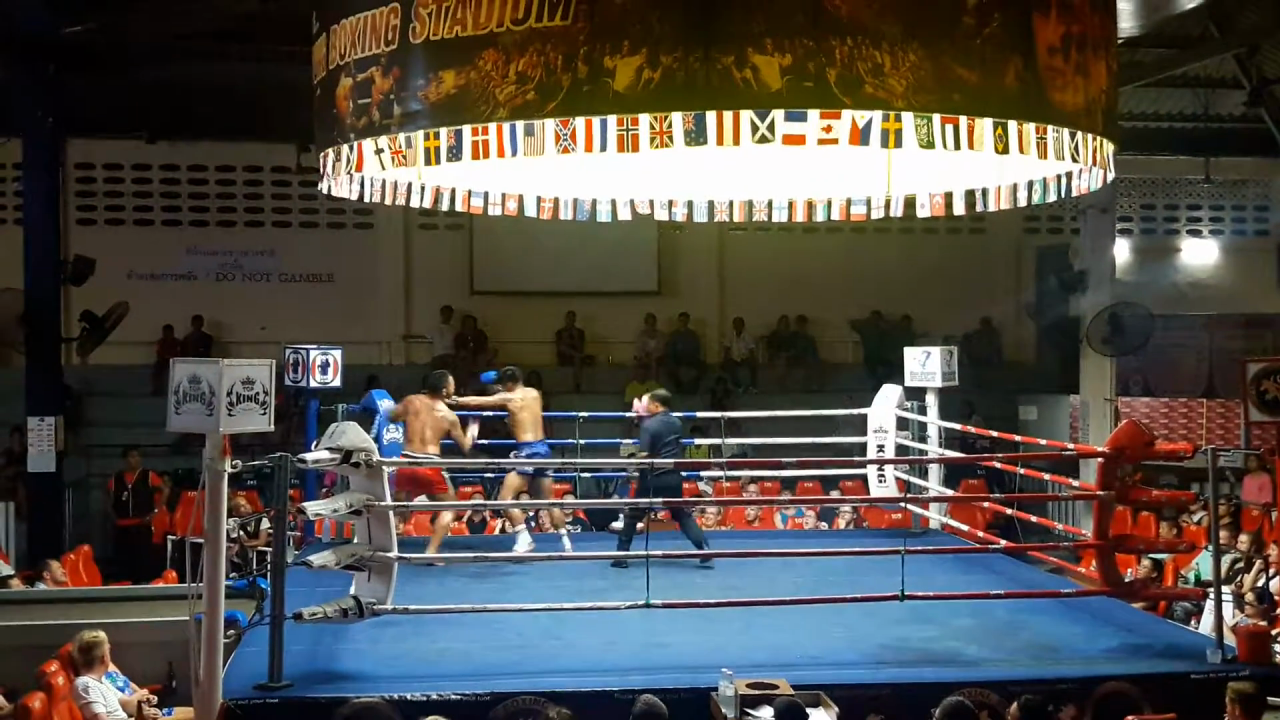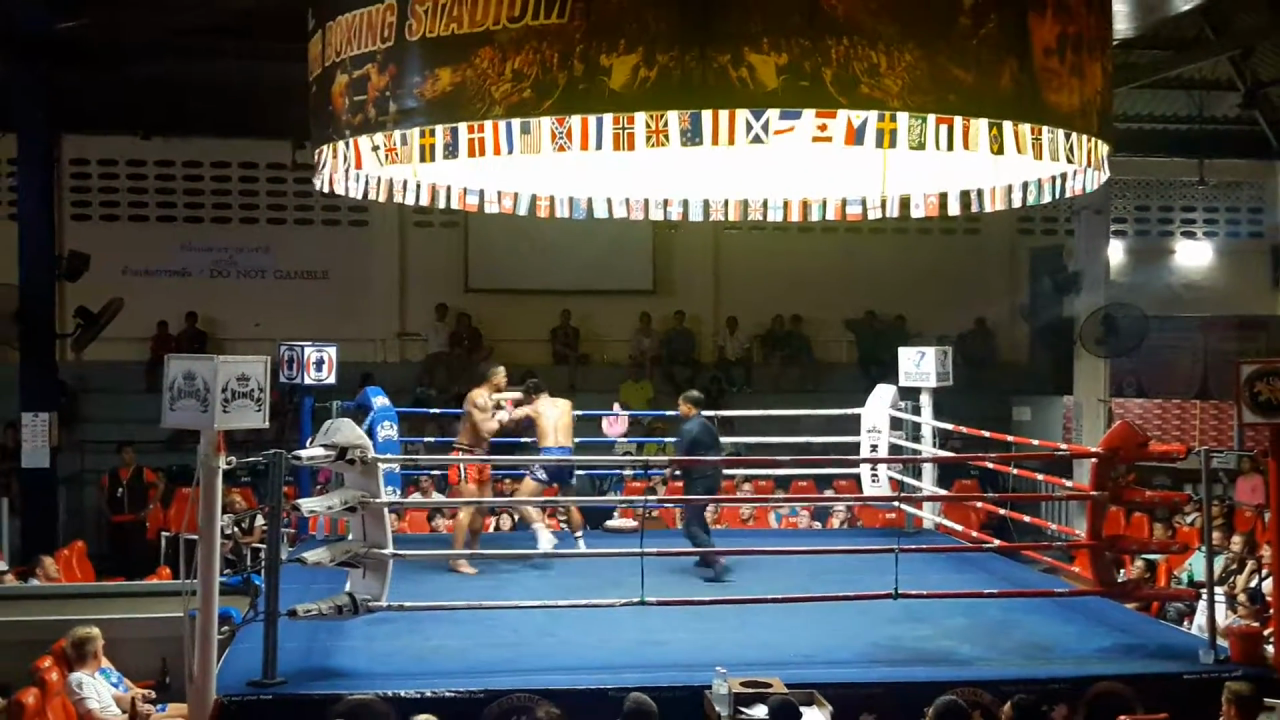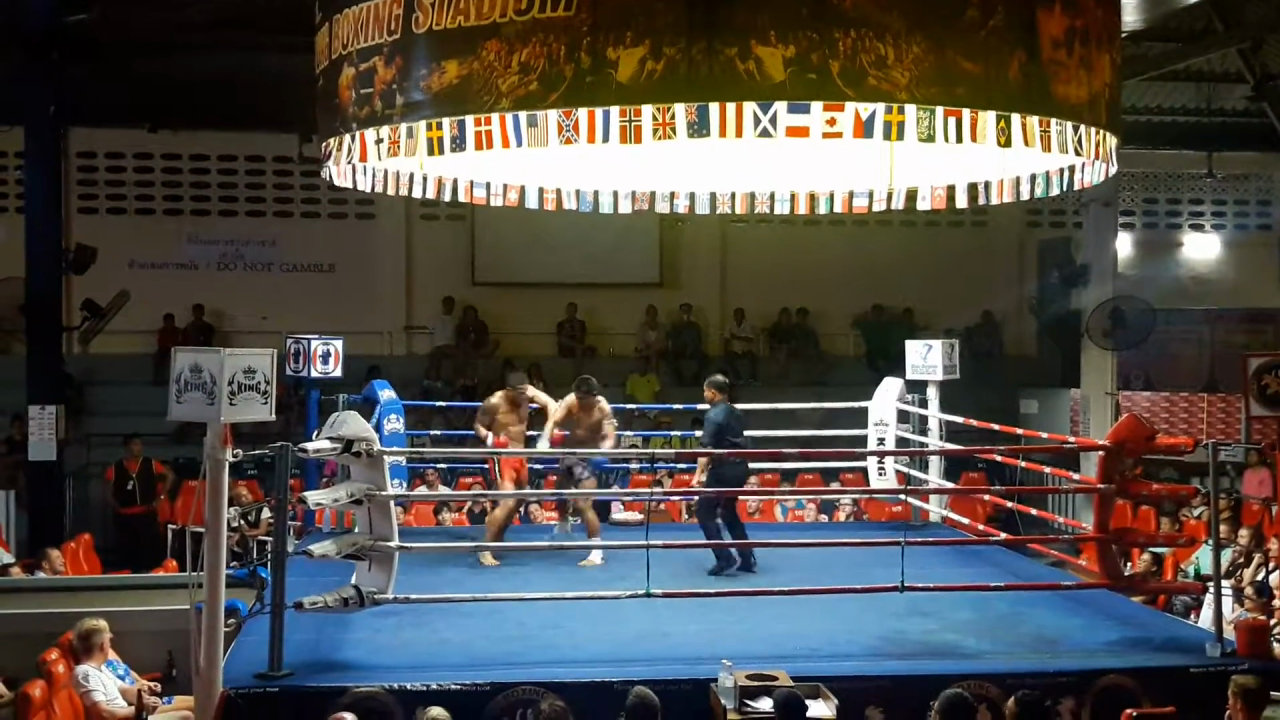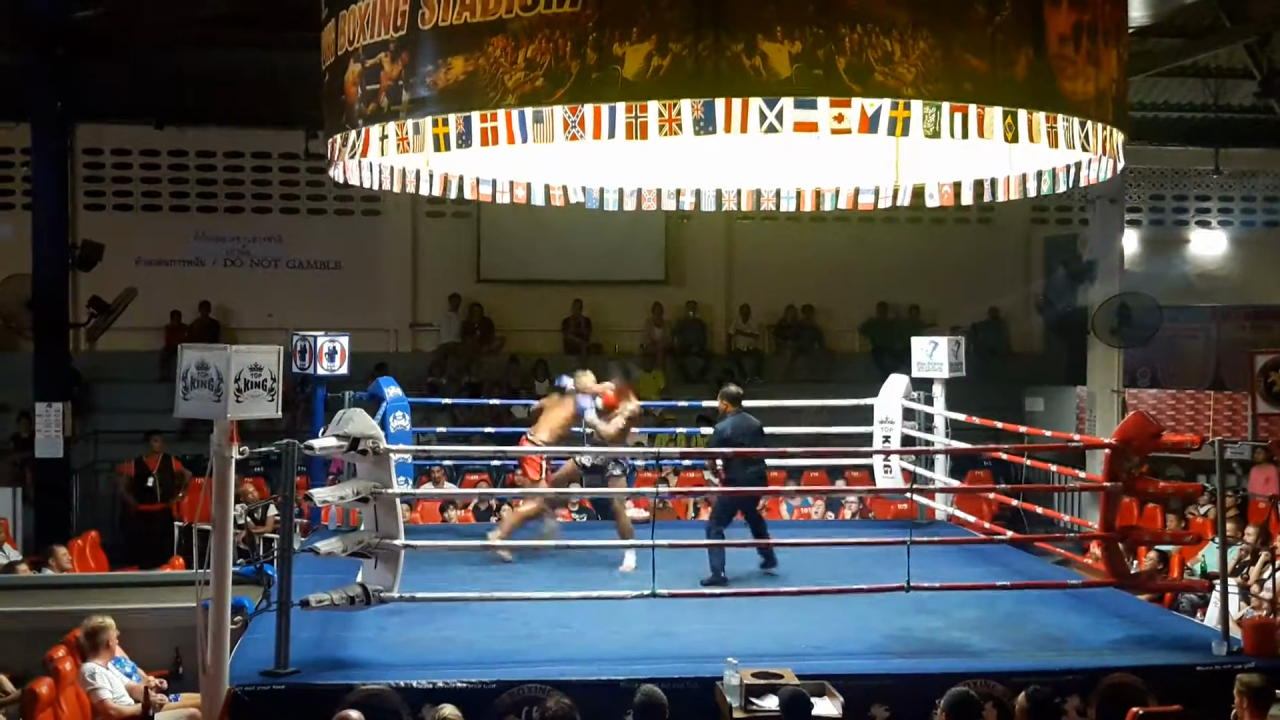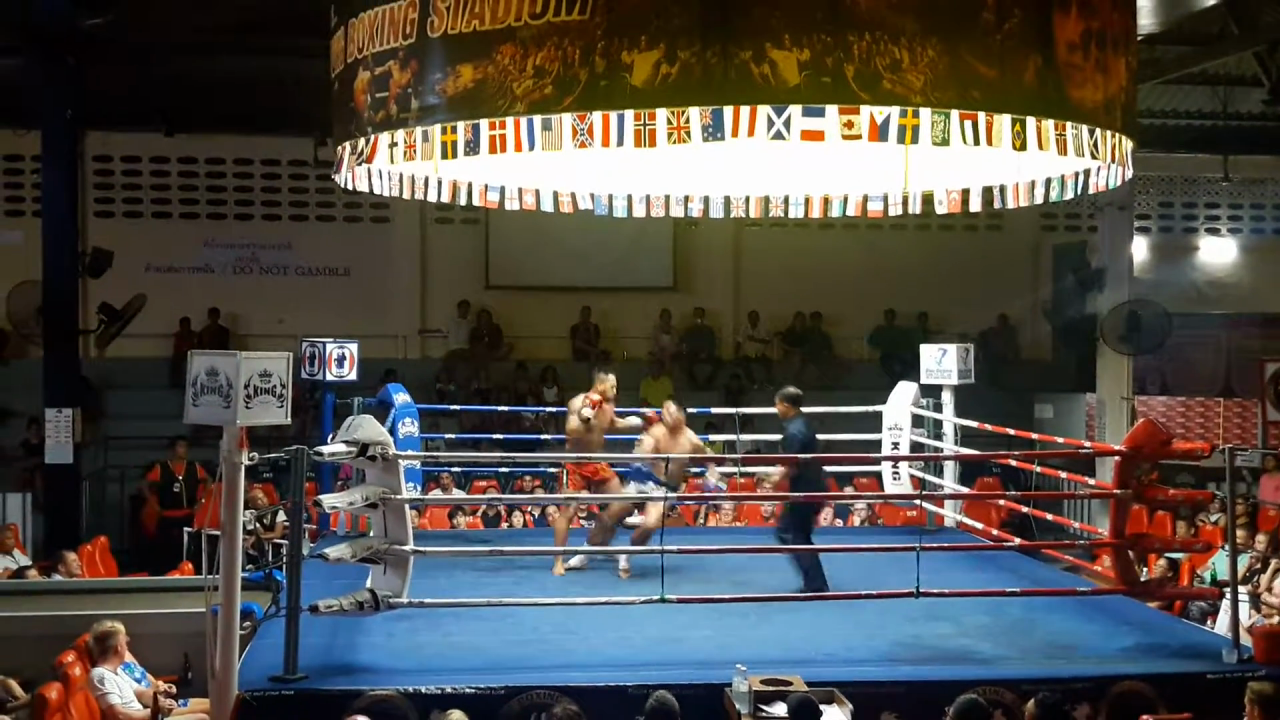
dt=0.4s
person 1, frame 1
left shoulder: (411, 401)
right shoulder: (449, 416)
left elbow: (392, 417)
right elbow: (465, 447)
right wrist: (473, 433)
right hip: (430, 466)
right knee: (449, 507)
right ankle: (431, 552)
person 1, frame 2
left shoulder: (490, 399)
right shoulder: (478, 398)
right elbow: (486, 430)
right wrist: (500, 417)
left hip: (480, 457)
right hip: (465, 456)
left knee: (484, 507)
right knee: (468, 507)
left ankle: (471, 550)
right ankle: (457, 558)
person 1, frame 3
left shoulder: (529, 393)
right shoulder: (492, 403)
left elbow: (551, 404)
right elbow: (478, 426)
right wrist: (490, 439)
left hip: (520, 456)
right hip: (502, 457)
left knee: (517, 502)
right knee: (507, 503)
left ankle: (496, 539)
right ankle: (484, 549)
person 1, frame 4
left shoulder: (559, 397)
right shoulder: (577, 396)
left elbow: (536, 408)
left hip: (532, 446)
right knee: (539, 501)
right ankle: (498, 535)
person 1, frame 5
left shoulder: (609, 405)
right shoulder: (577, 402)
left elbow: (615, 424)
right elbow: (571, 432)
left wrist: (637, 422)
right wrist: (585, 415)
left hip: (597, 463)
right hip: (576, 463)
right knee: (567, 512)
left ankle: (595, 544)
right ankle: (558, 561)
person 2, frame 1
left shoulder: (649, 425)
right shoulder: (676, 423)
left elbow: (643, 455)
left hip: (652, 479)
right hip: (673, 477)
left knee: (632, 516)
right knee: (683, 515)
left ankle: (622, 556)
right ankle: (704, 550)
person 2, frame 2
left shoulder: (688, 428)
right shoulder: (709, 426)
right elbow: (718, 453)
left wrist: (665, 477)
left hip: (699, 481)
right hip: (712, 478)
left knee: (692, 526)
right knee: (697, 517)
left ankle: (718, 564)
right ankle: (708, 558)
person 2, frame 3
left shoulder: (713, 415)
right shoulder: (734, 412)
left elbow: (707, 449)
left wrist: (698, 474)
left hip: (723, 470)
right hip: (739, 469)
left knee: (704, 512)
right knee: (730, 513)
left ankle: (724, 559)
right ankle: (747, 559)
person 2, frame 4
left shoulder: (722, 428)
right shoulder: (755, 423)
left wrist: (722, 474)
left hip: (737, 483)
right hip: (757, 479)
left knee: (715, 526)
right knee: (752, 515)
left ankle: (718, 574)
right ankle: (768, 558)
person 2, frame 5
left shoulder: (794, 430)
right shoulder: (801, 424)
left elbow: (793, 465)
left wrist: (780, 478)
right wrist: (783, 474)
left hip: (805, 490)
right hip: (813, 488)
left knee: (788, 532)
right knee: (800, 535)
left ankle: (815, 582)
right ankle: (815, 583)
person 3, frame 1
left shoulder: (508, 398)
right shoulder: (534, 394)
left elbow: (476, 402)
left wrist: (453, 400)
right wrist: (500, 392)
left hip: (527, 451)
right hip: (542, 449)
left knee: (505, 498)
right knee: (545, 500)
left ankle: (524, 539)
right ankle: (565, 543)
person 3, frame 2
left shoulder: (533, 407)
right shoulder: (567, 404)
left elbow: (510, 417)
left hip: (548, 457)
right hip: (567, 457)
left knee: (521, 500)
right knee: (569, 504)
left ankle: (543, 535)
right ankle: (581, 546)
person 3, frame 3
left shoulder: (604, 409)
right shoulder: (571, 400)
left elbow: (610, 437)
right elbow: (553, 420)
left wrist: (604, 451)
right wrist: (545, 439)
right hip: (571, 451)
left knee: (582, 505)
left ankle: (597, 552)
right ankle: (562, 526)
person 3, frame 4
left shoulder: (631, 408)
left elbow: (609, 433)
left wrist: (591, 417)
left hip: (613, 456)
left knee: (617, 508)
right knee: (556, 481)
left ankle: (630, 555)
person 3, frame 5
left shoulder: (692, 441)
right shoulder: (656, 431)
left elbow: (709, 459)
right elbow: (644, 450)
left wrist: (712, 477)
right wrist: (639, 463)
left hip: (664, 488)
right hip: (645, 478)
left knee: (650, 526)
right knee: (607, 517)
left ankle: (624, 558)
right ankle: (583, 555)
